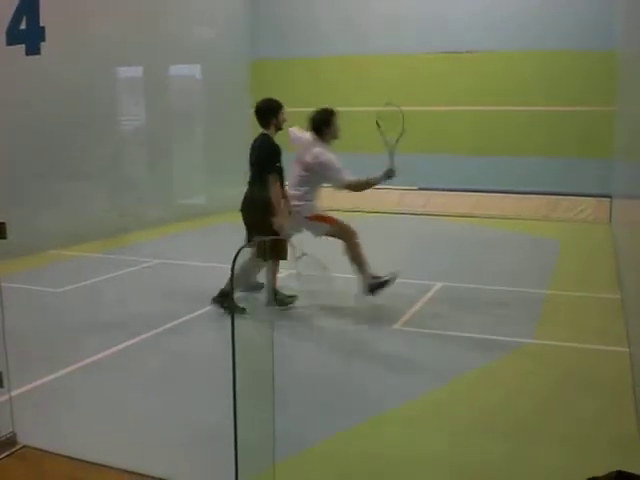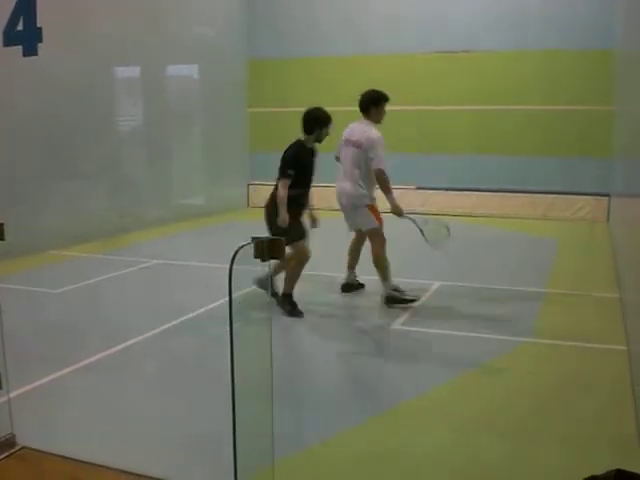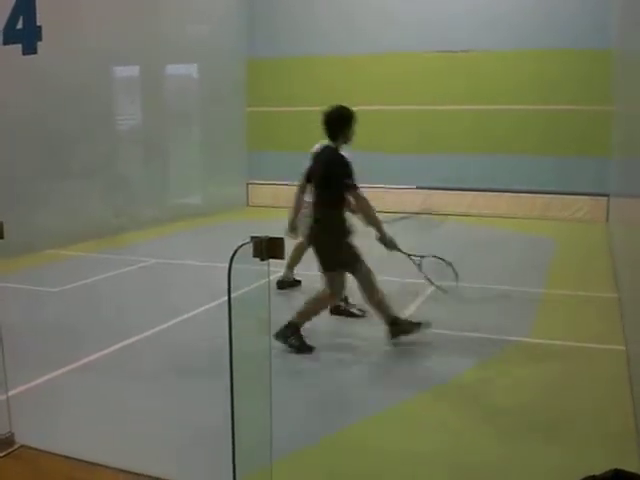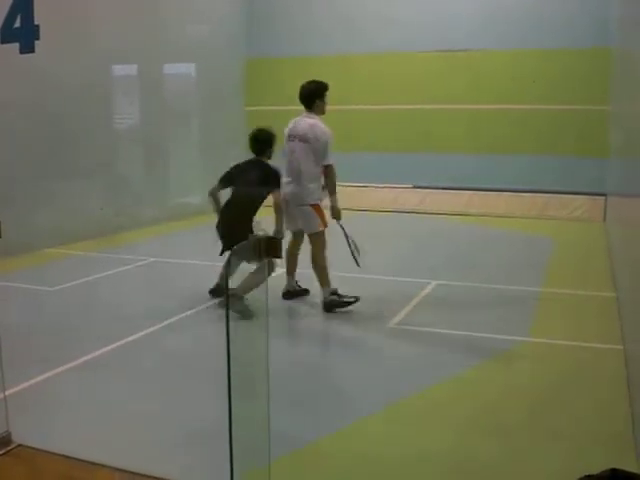
dt=1s
person 1, frame 1
left shoulder: (259, 142)
right shoulder: (271, 147)
right elbow: (272, 184)
left wrist: (285, 197)
right wrist: (278, 215)
left hip: (253, 204)
right hip: (259, 207)
left knee: (274, 251)
right knee: (263, 255)
left ankle: (273, 293)
right ankle: (225, 294)
person 1, frame 2
left shoulder: (310, 150)
right shoulder: (295, 152)
right elbow: (283, 185)
left wrist: (310, 210)
right wrist: (282, 213)
left hip: (294, 210)
right hip: (282, 212)
left knee: (295, 251)
right knee: (302, 253)
left ankle: (268, 279)
right ankle: (286, 297)
person 1, frame 3
left shoulder: (321, 155)
right shoulder: (338, 162)
left elbow: (302, 187)
right elbow: (359, 201)
left wrist: (294, 218)
right wrist: (382, 233)
left hip: (327, 229)
right hip: (326, 232)
left knee: (364, 274)
right knee: (335, 289)
left ankle: (393, 323)
right ankle: (290, 330)
person 1, frame 4
left shoulder: (239, 168)
right shoulder: (271, 173)
left elbow: (213, 192)
right elbow: (278, 203)
right wrist: (279, 231)
left hip: (225, 221)
right hip: (240, 223)
left knee: (236, 255)
right knee: (266, 266)
left ankle: (220, 287)
right ankle: (236, 294)
person 2, frame 1
left shoulder: (304, 139)
right shoulder: (325, 159)
left elbow: (291, 130)
right elbow: (353, 186)
right wrist: (381, 178)
left hip: (290, 205)
right hip: (302, 209)
right knee: (350, 235)
right ankle: (370, 281)
person 2, frame 2
left shoulder: (350, 130)
right shoulder: (373, 136)
left elbow: (339, 157)
right elbow: (379, 172)
right wrist: (392, 201)
left hip: (343, 192)
right hip: (359, 196)
left knee: (360, 235)
right knee: (378, 240)
left ankle: (350, 280)
right ankle: (389, 290)
person 2, frame 3
left shoulder: (320, 148)
left hip: (303, 204)
right hip: (311, 209)
left knee: (307, 239)
left ankle: (287, 277)
right ankle: (339, 301)
person 2, frame 4
left shoulder: (291, 125)
right shoulder: (320, 130)
right elbow: (327, 168)
right wrist: (334, 200)
left hip: (289, 191)
right hip: (307, 195)
left knee: (296, 238)
right knee: (318, 243)
left ankle: (290, 285)
right ankle: (329, 296)
